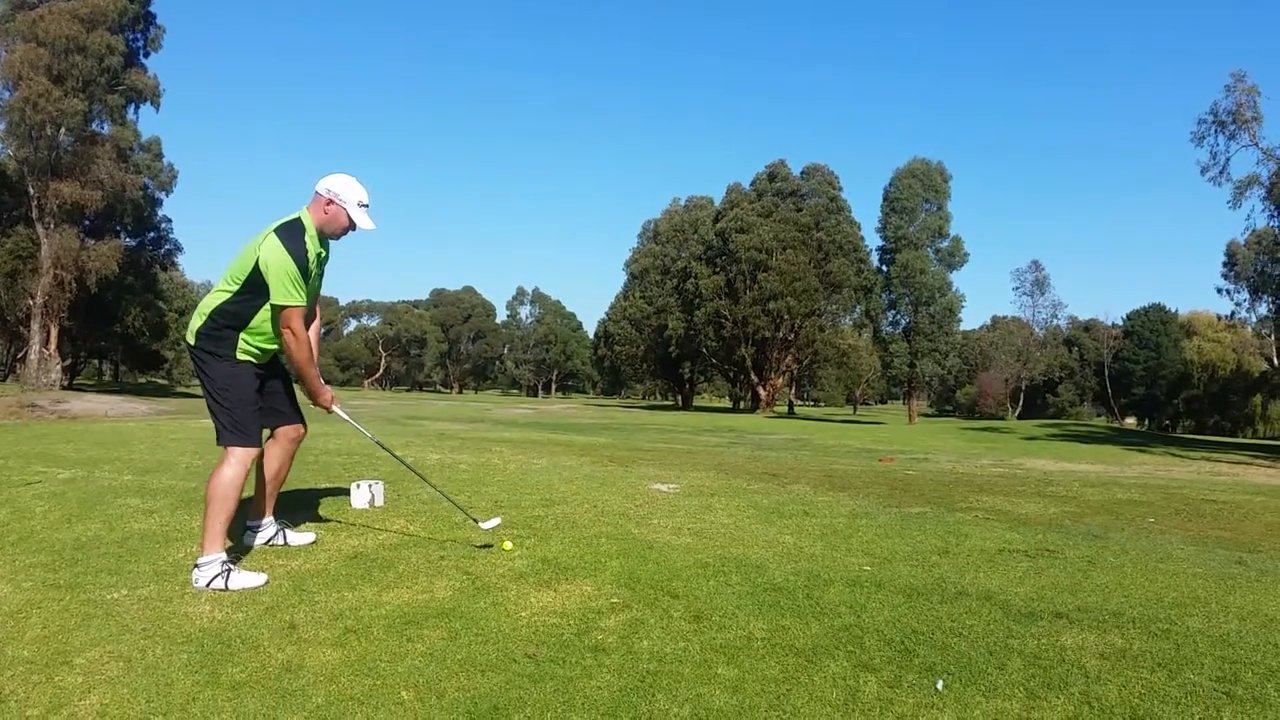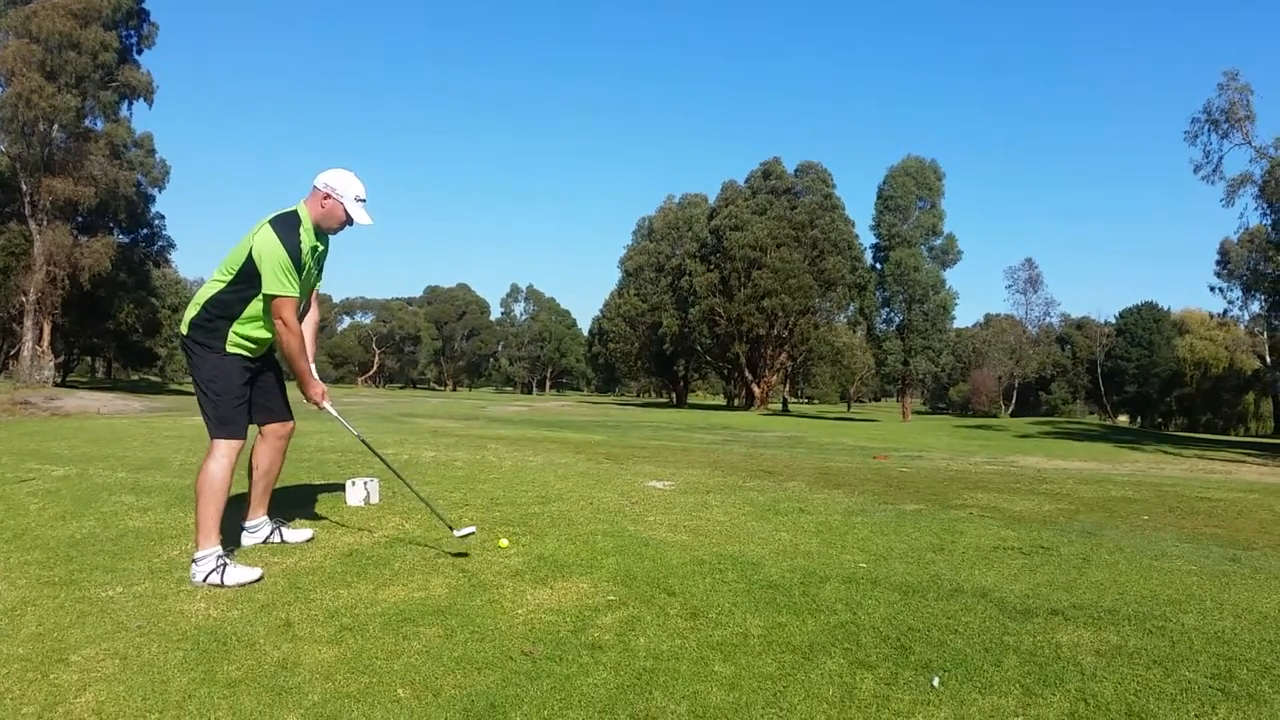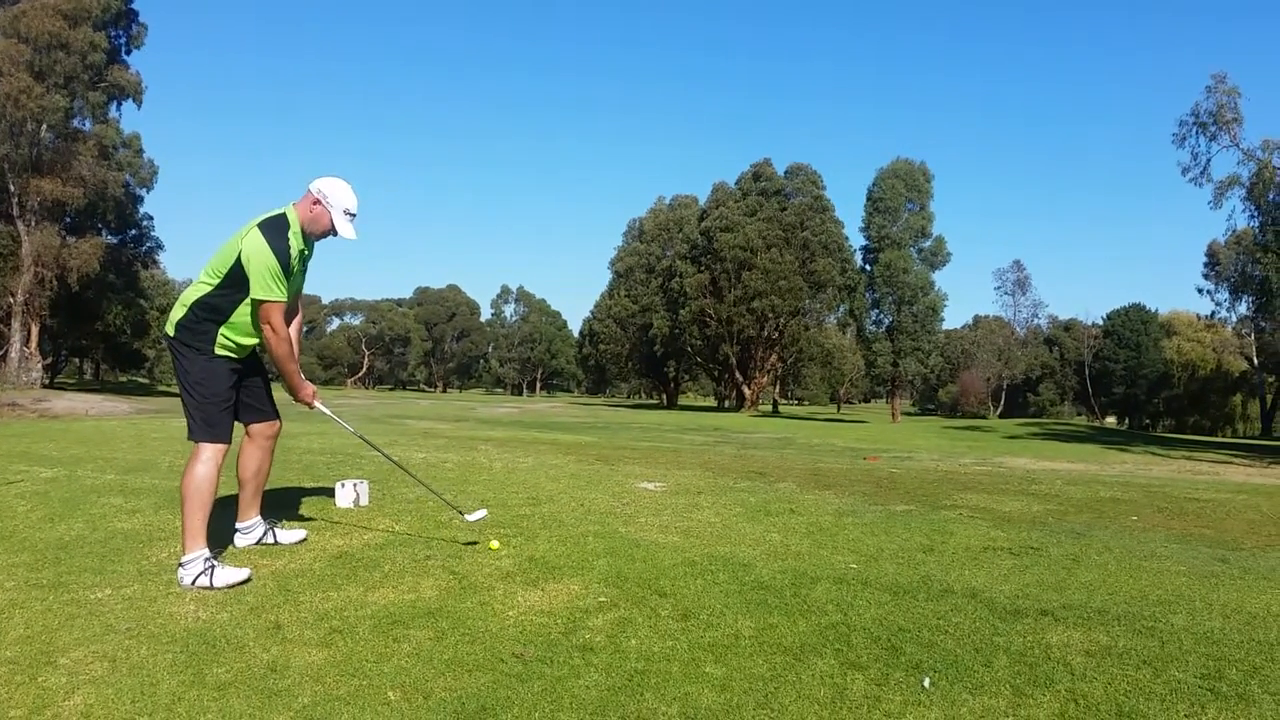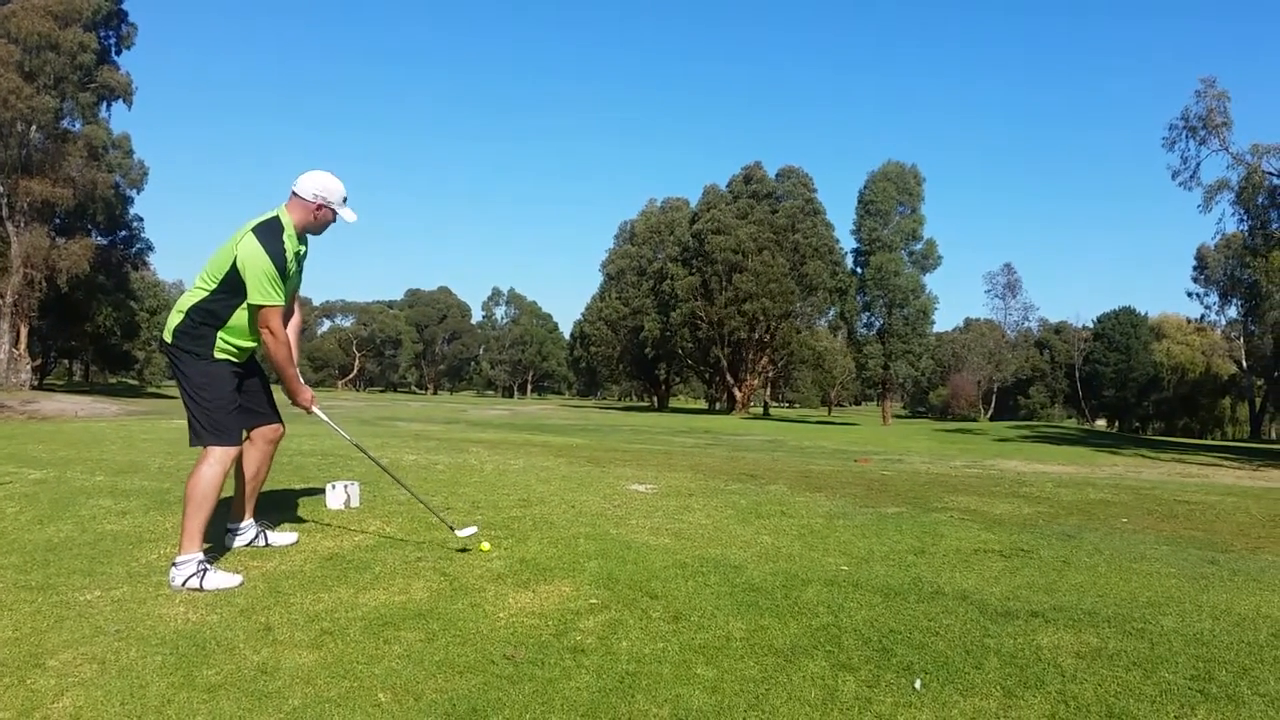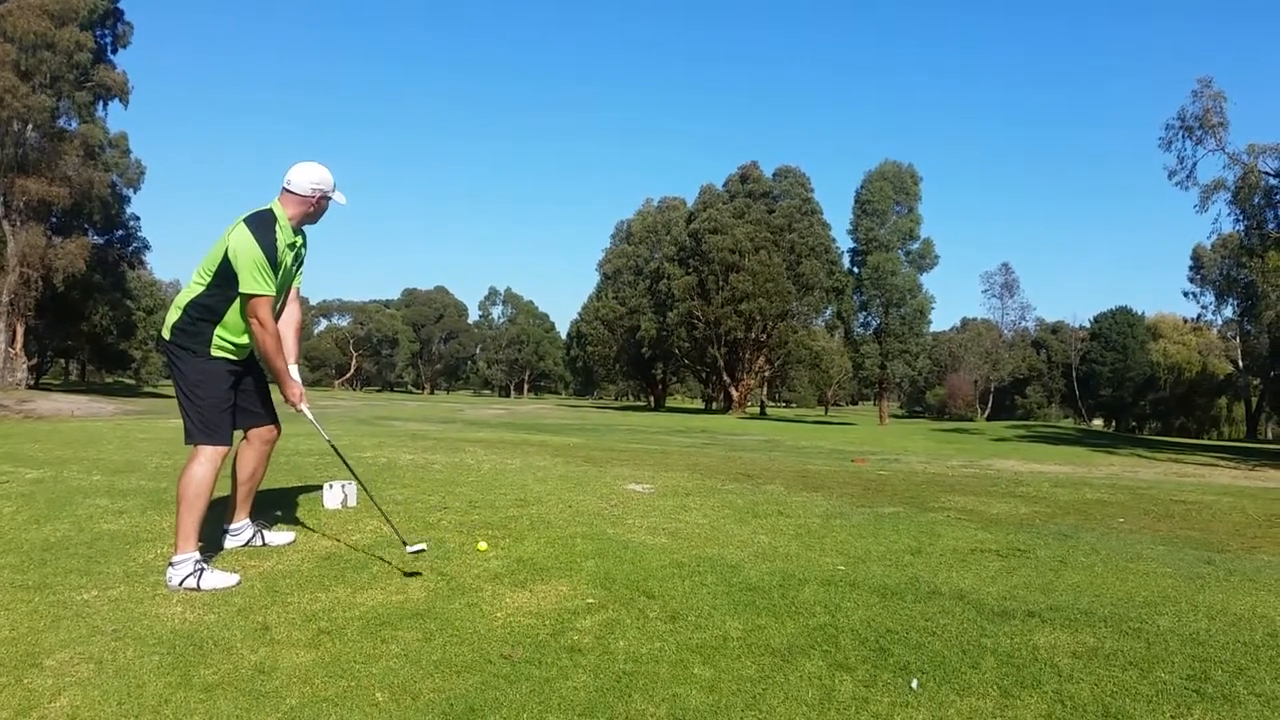
dt=0.5s
person 1, frame 1
left shoulder: (317, 244)
right shoulder: (286, 246)
left elbow: (310, 315)
right elbow: (292, 329)
left wrist: (312, 378)
right wrist: (316, 387)
left hip: (257, 348)
right hip: (221, 347)
left knee: (290, 429)
right knee: (242, 448)
left ankle: (262, 524)
right ankle: (210, 563)
person 1, frame 2
left shoulder: (317, 240)
right shoulder: (280, 237)
left elbow: (308, 307)
right elbow: (285, 321)
left wrist: (311, 370)
right wrist: (306, 381)
left hip: (251, 342)
right hip: (214, 339)
left knee: (278, 427)
right knee: (229, 439)
left ankle: (256, 524)
right ankle: (207, 557)
person 1, frame 3
left shoulder: (302, 240)
right shoulder: (270, 240)
left elbow: (291, 310)
right elbow: (272, 324)
left wrist: (294, 371)
right wrist: (296, 382)
left hip: (236, 342)
right hip: (200, 340)
left knee: (265, 427)
right knee: (212, 443)
left ankle: (249, 525)
right ankle: (194, 560)
person 1, frame 4
left shoulder: (295, 241)
right shoulder: (264, 246)
left elbow: (290, 311)
right elbow: (271, 330)
left wrist: (294, 376)
right wrist: (295, 386)
left hip: (233, 347)
right hip: (197, 346)
left knee: (267, 430)
right knee: (222, 447)
left ankle: (241, 526)
right ankle: (187, 562)
person 1, frame 5
left shoulder: (295, 239)
right shoulder: (256, 236)
left elbow: (289, 305)
right elbow: (261, 320)
left wrist: (292, 370)
right wrist: (285, 381)
left hip: (233, 346)
right hip: (196, 343)
left knee: (264, 430)
right knee: (212, 446)
left ankle: (238, 527)
right ankle: (184, 562)
